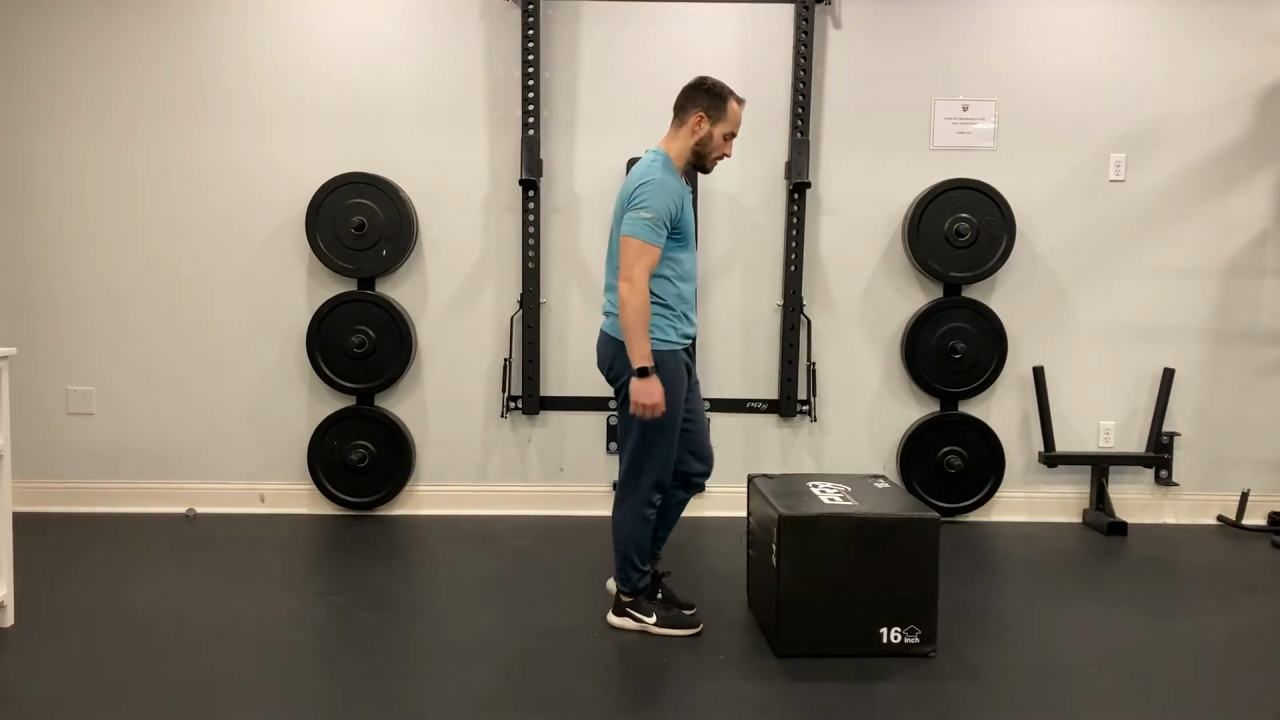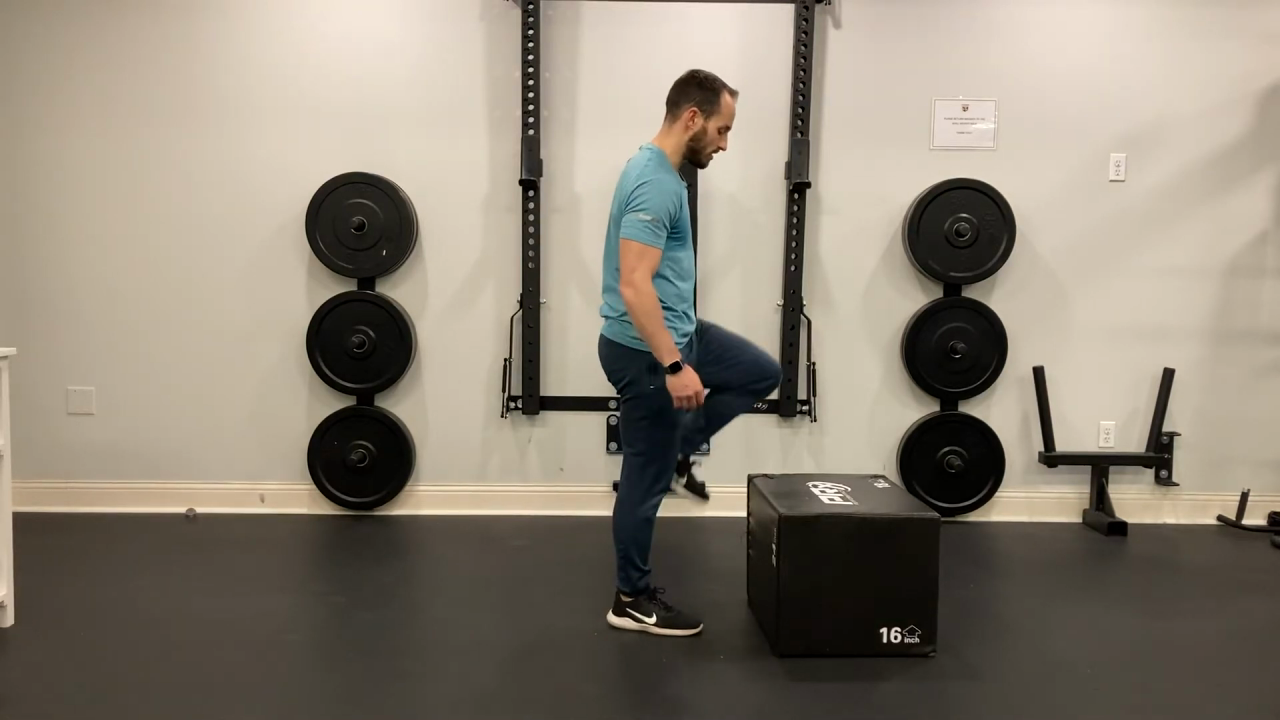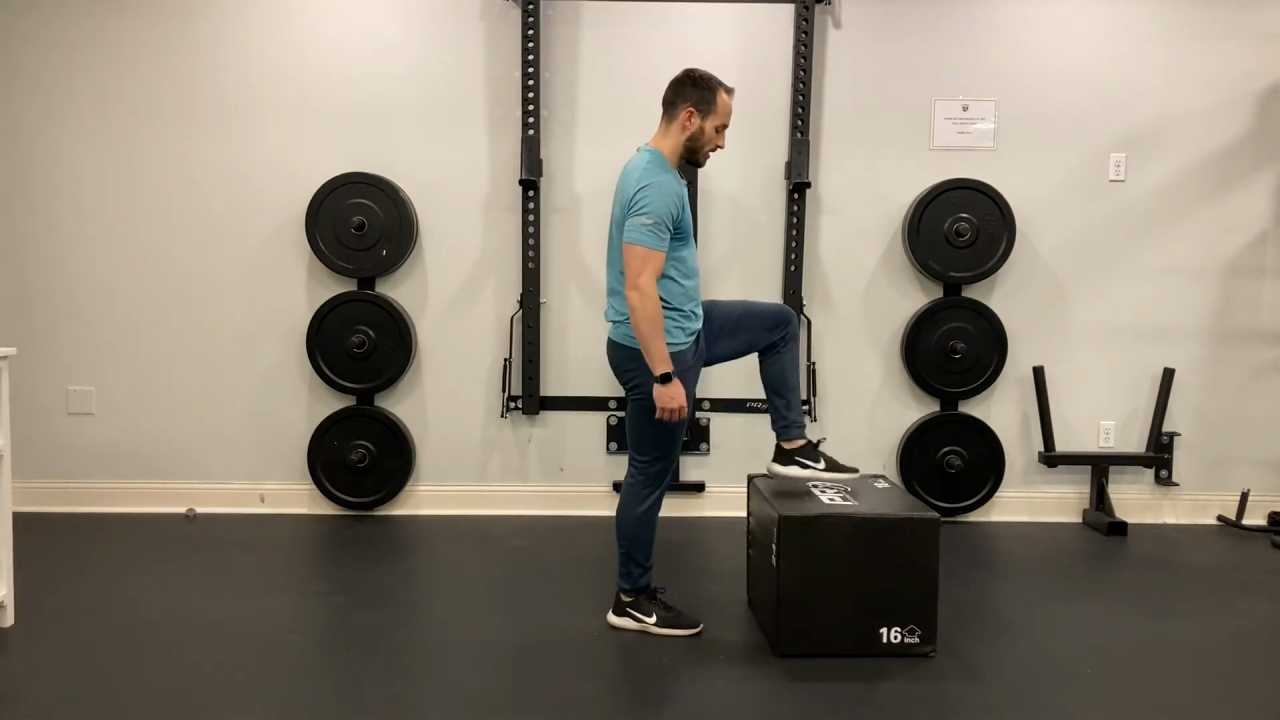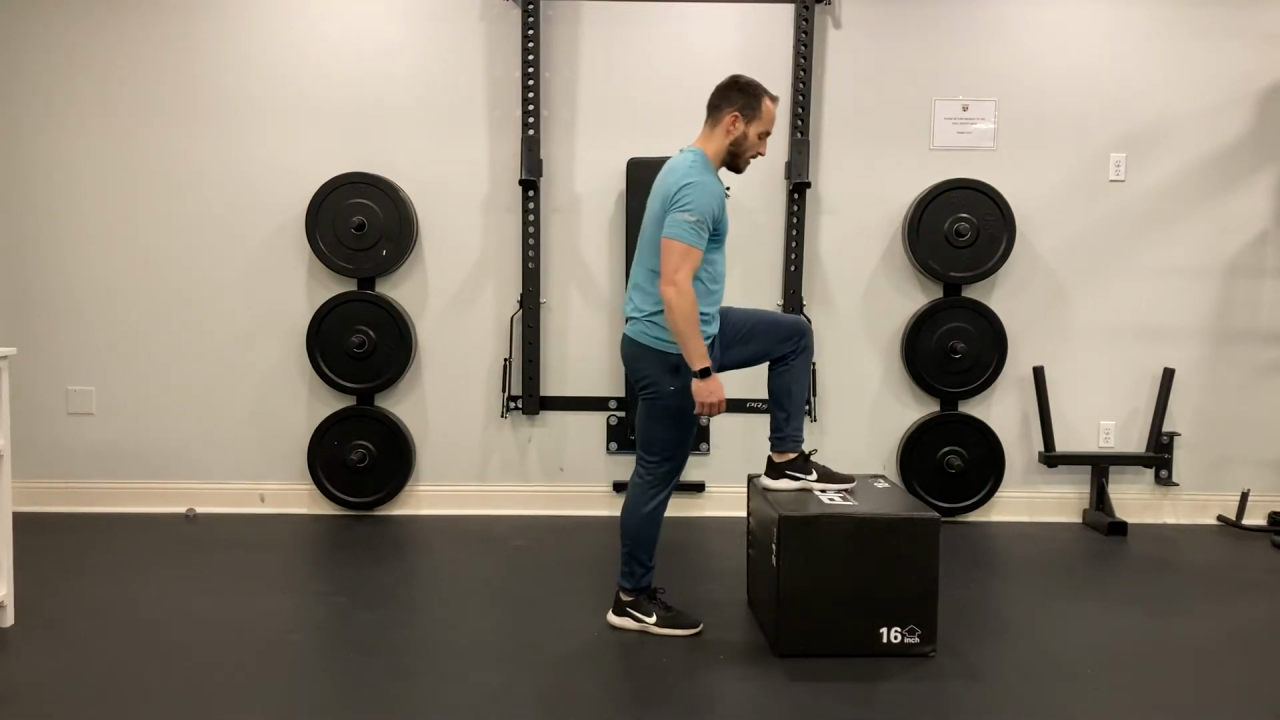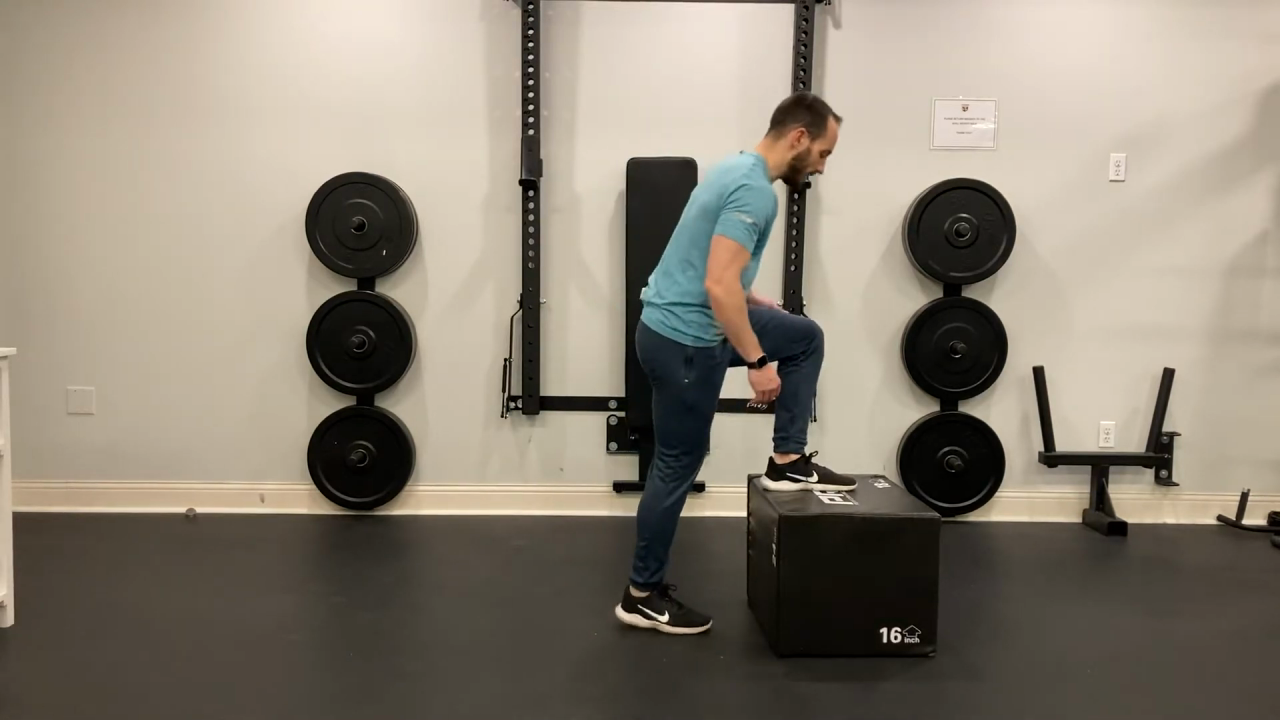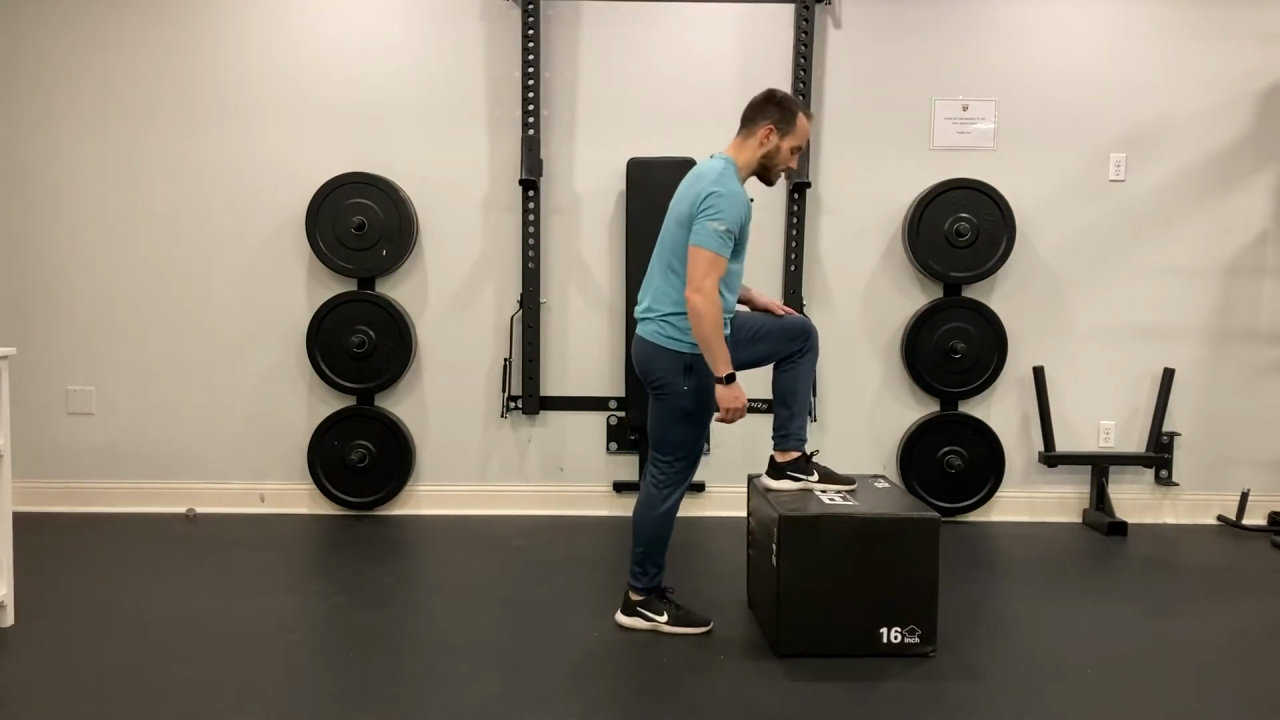
dt=0.5s
person 1, frame 1
left shoulder: (666, 178)
right shoulder: (657, 184)
right elbow: (631, 284)
right wrist: (642, 372)
left hip: (665, 351)
right hip: (649, 354)
left knee: (691, 466)
right knee: (646, 478)
left ankle: (637, 572)
right ankle: (633, 598)
person 1, frame 2
left shoulder: (656, 170)
right shoulder: (655, 183)
right elbow: (635, 285)
right wrist: (673, 367)
left hip: (674, 334)
right hip: (645, 350)
left knee: (761, 374)
right knee: (646, 475)
left ankle: (675, 454)
right ankle: (632, 599)
person 1, frame 3
left shoulder: (651, 169)
right shoulder: (656, 185)
right elbow: (638, 290)
right wrist: (664, 376)
left hip: (682, 327)
right hip: (657, 348)
left knee: (779, 322)
right knee: (649, 474)
left ankle: (792, 447)
right ankle: (632, 600)
person 1, frame 4
left shoulder: (688, 169)
right shoulder: (697, 185)
right elbow: (675, 286)
left wrist: (703, 352)
right wrist: (702, 371)
left hip: (688, 332)
right hip: (667, 349)
left knee: (794, 334)
right knee: (658, 473)
left ankle: (785, 460)
right ankle: (632, 599)
person 1, frame 5
left shoulder: (736, 170)
right shoulder: (754, 191)
right elbow: (719, 285)
left wrist: (753, 301)
right wrist: (759, 362)
left hip: (682, 324)
right hip: (682, 340)
left knee: (805, 336)
right knee: (676, 467)
left ankle: (787, 460)
right ankle: (642, 595)
person 1, frame 6
left shoulder: (712, 174)
right shoulder: (727, 195)
right elbow: (699, 294)
left wrist: (753, 301)
right wrist: (725, 379)
left hip: (681, 336)
right hip: (678, 350)
left knee: (798, 334)
right knee: (670, 473)
left ankle: (788, 460)
right ankle: (641, 599)
